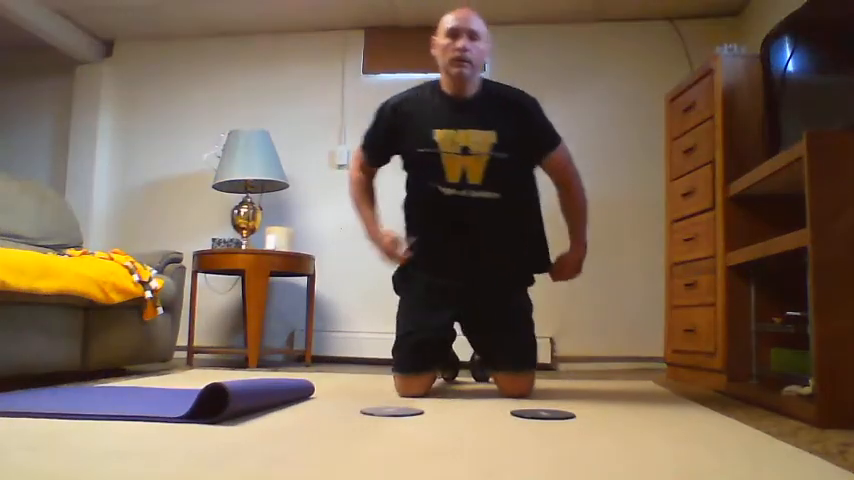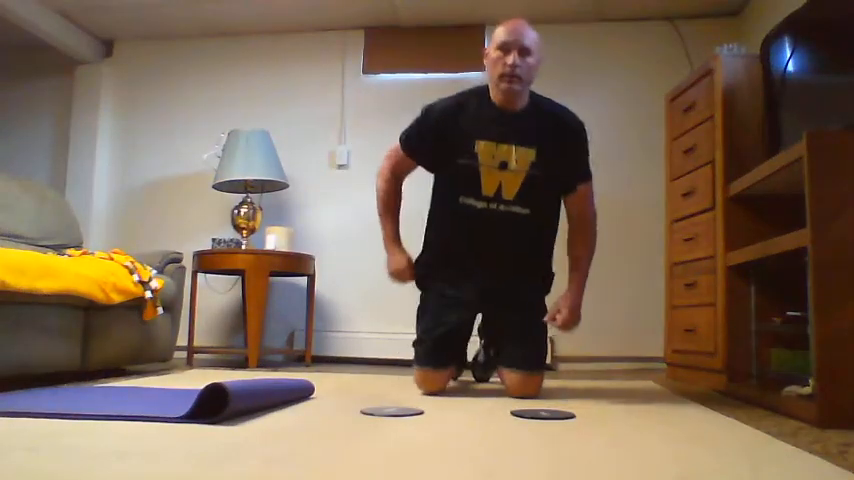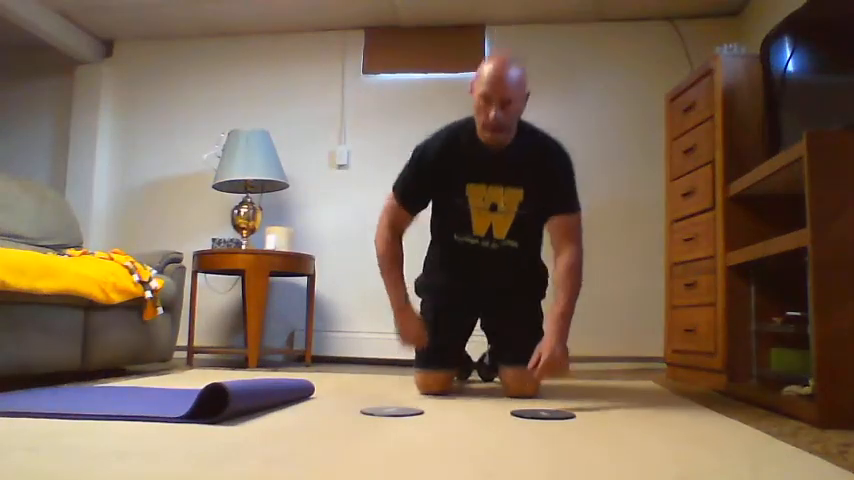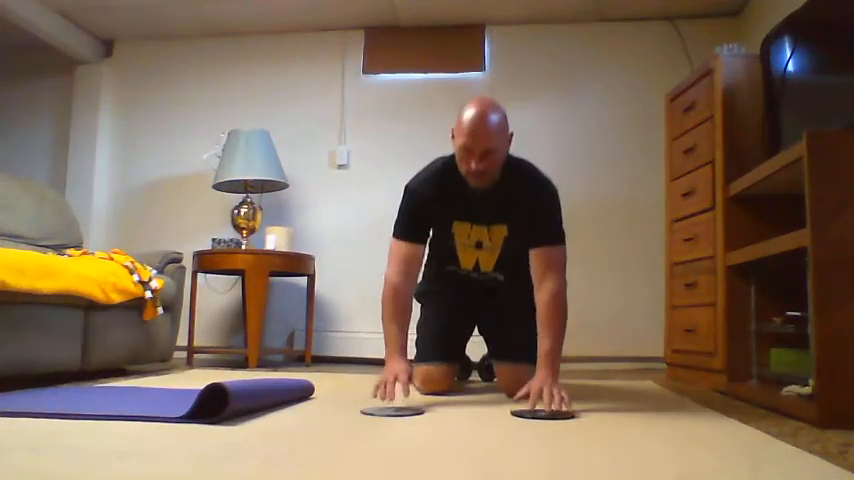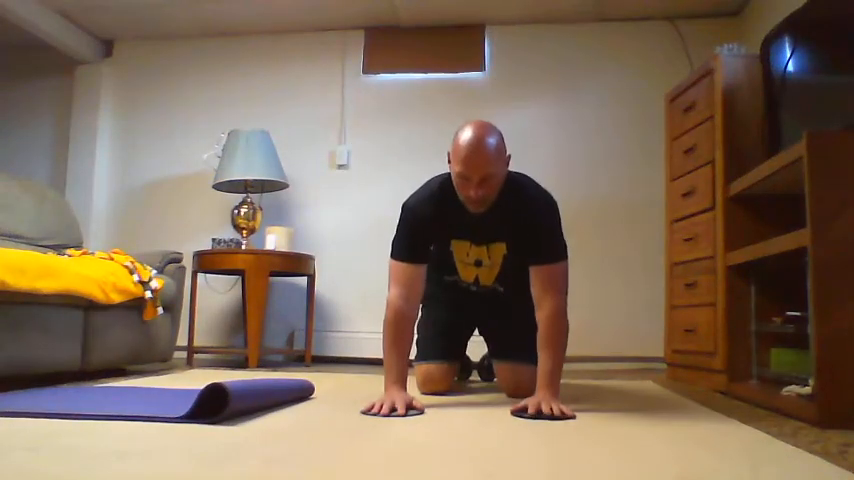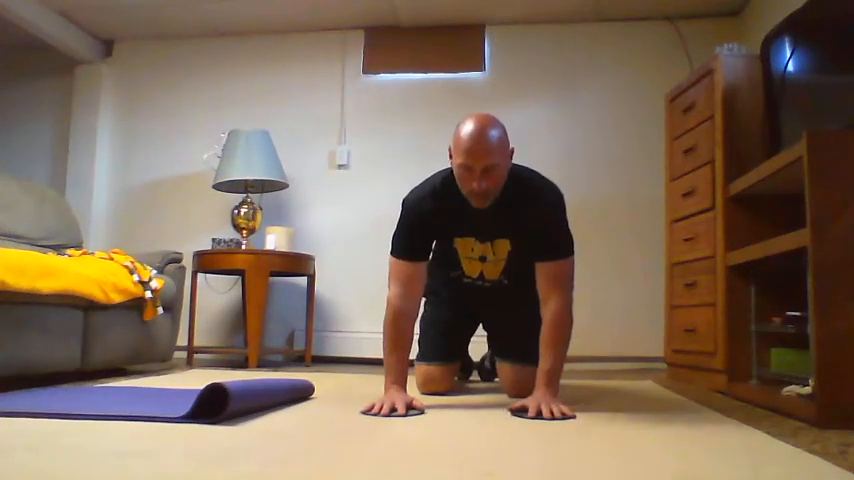
dt=0.3s
person 1, frame 1
left shoulder: (518, 108)
right shoulder: (402, 110)
left elbow: (566, 176)
right elbow: (360, 170)
left wrist: (577, 248)
right wrist: (374, 228)
left hip: (501, 273)
right hip: (425, 272)
left knee: (517, 388)
right knee: (410, 388)
left ankle: (482, 357)
right ankle: (441, 357)
person 1, frame 2
left shoulder: (563, 127)
right shoulder: (446, 115)
left elbow: (582, 215)
right elbow: (390, 171)
left wrist: (574, 292)
right wrist: (393, 247)
left hip: (521, 278)
right hip: (449, 271)
left knee: (524, 388)
right knee: (431, 384)
left ankle: (491, 353)
right ankle: (458, 358)
person 1, frame 3
left shoulder: (550, 158)
right shoulder: (437, 151)
left elbow: (568, 250)
right elbow: (389, 231)
left wrist: (557, 332)
right wrist: (403, 311)
left hip: (515, 283)
right hip: (448, 279)
left knee: (524, 386)
right knee: (432, 384)
left ankle: (495, 360)
right ankle: (458, 361)
person 1, frame 4
left shoulder: (536, 190)
right shoulder: (426, 186)
left elbow: (550, 282)
right elbow: (399, 276)
left wrist: (547, 371)
right wrist: (395, 357)
left hip: (509, 291)
right hip: (446, 288)
left knee: (519, 385)
right knee: (431, 382)
left ankle: (494, 359)
right ankle: (458, 362)
person 1, frame 5
left shoulder: (537, 205)
right shoulder: (421, 206)
left elbow: (551, 301)
right elbow: (401, 298)
left wrist: (546, 390)
right wrist: (394, 386)
left hip: (511, 296)
right hip: (447, 293)
left knee: (521, 386)
right knee: (432, 382)
left ankle: (495, 361)
right ankle: (459, 360)
person 1, frame 6
left shoulder: (543, 199)
right shoulder: (423, 201)
left elbow: (556, 297)
right elbow: (402, 297)
left wrist: (545, 390)
right wrist: (394, 386)
left hip: (516, 291)
right hip: (450, 288)
left knee: (522, 385)
right knee: (433, 382)
left ankle: (497, 359)
right ankle: (457, 357)
